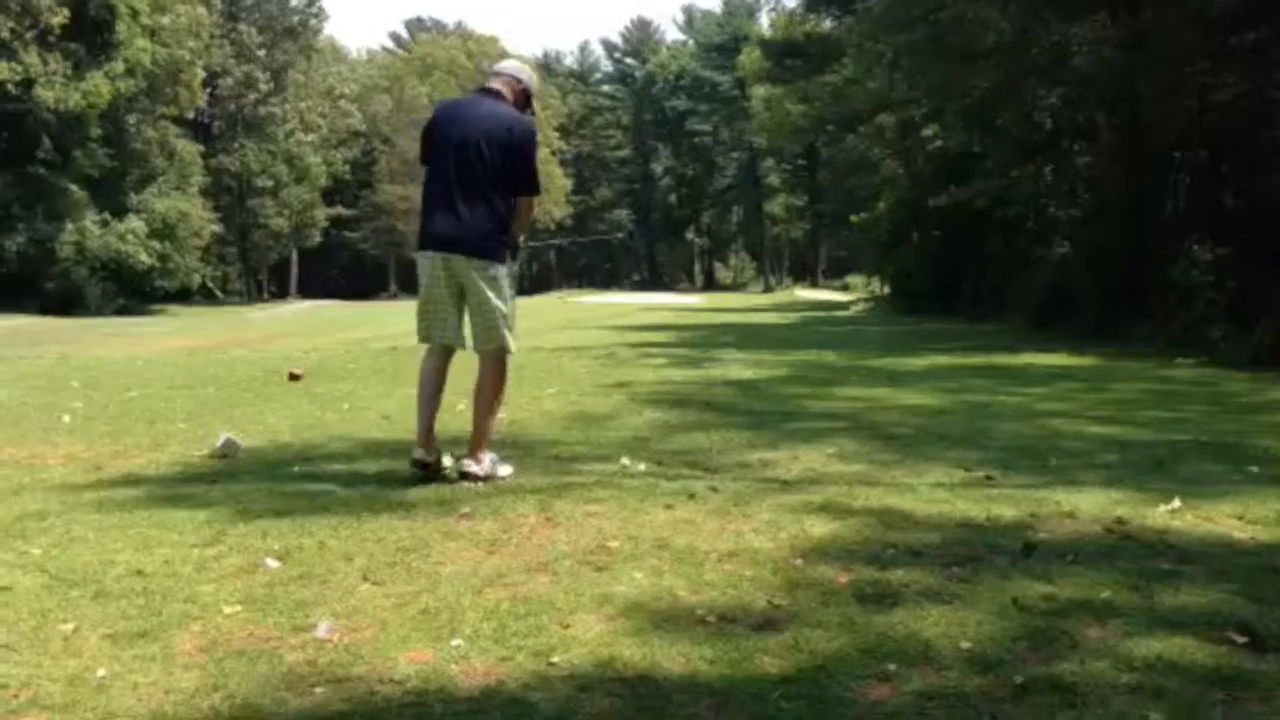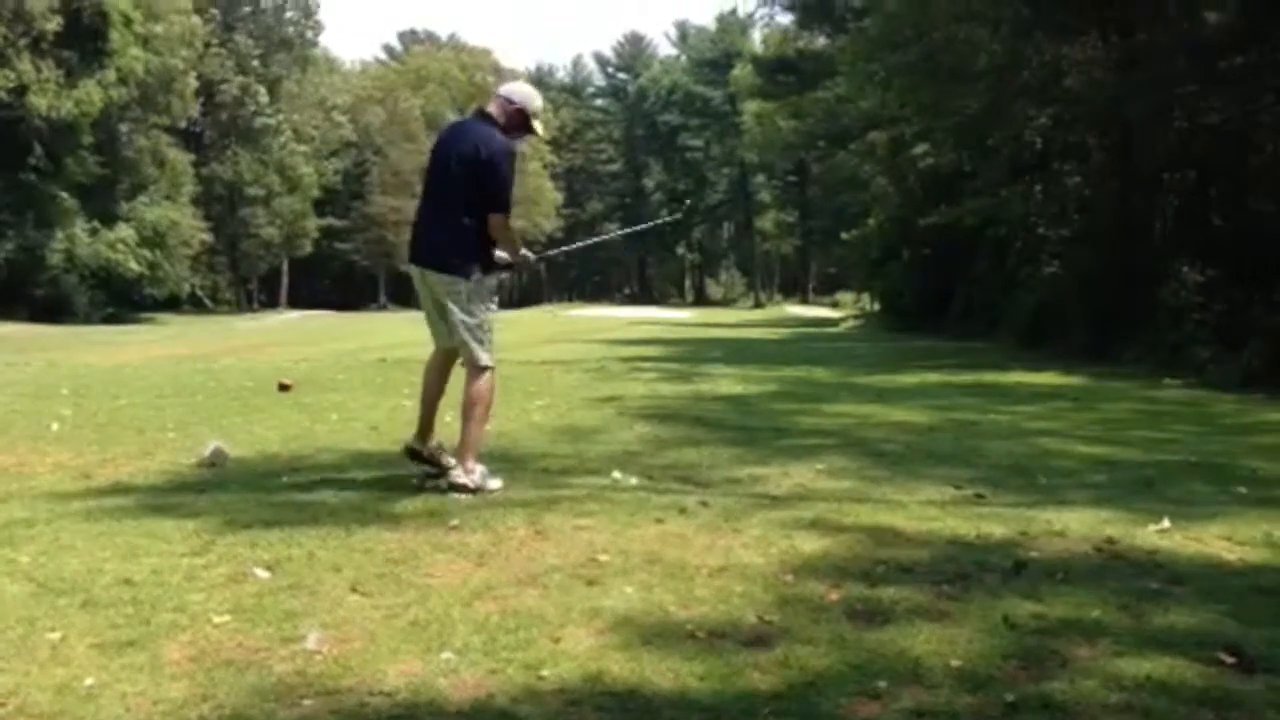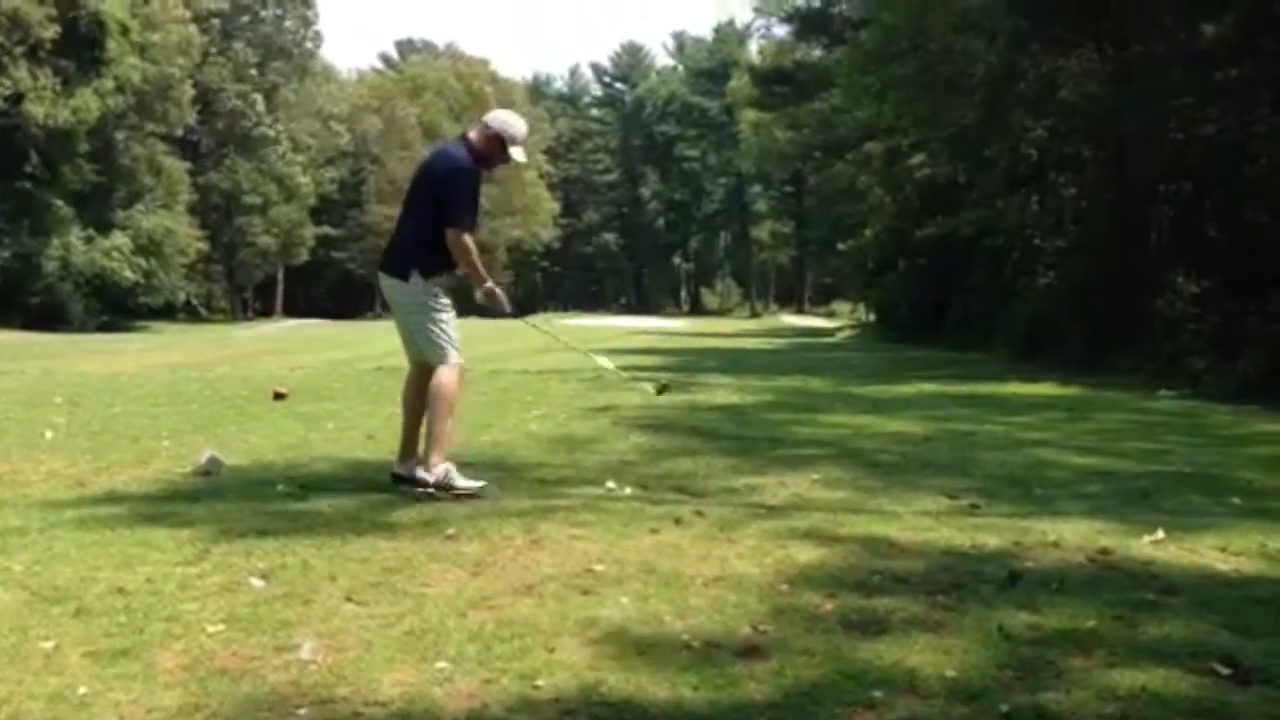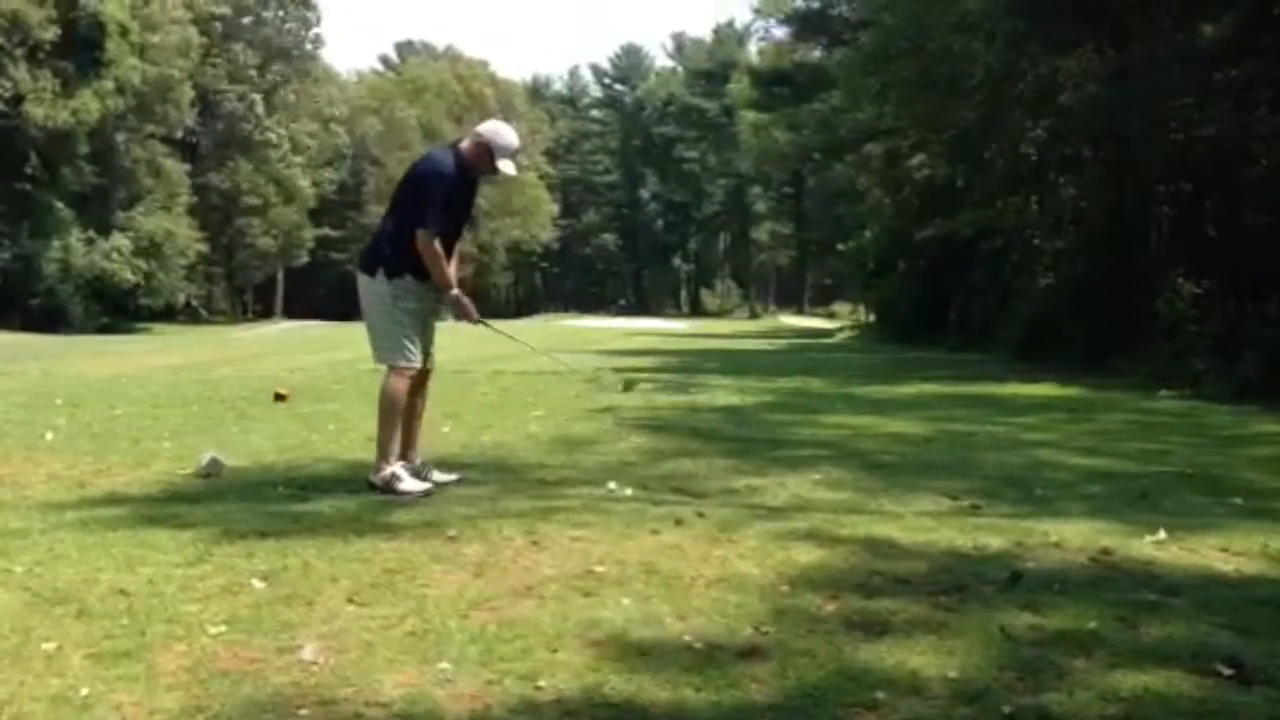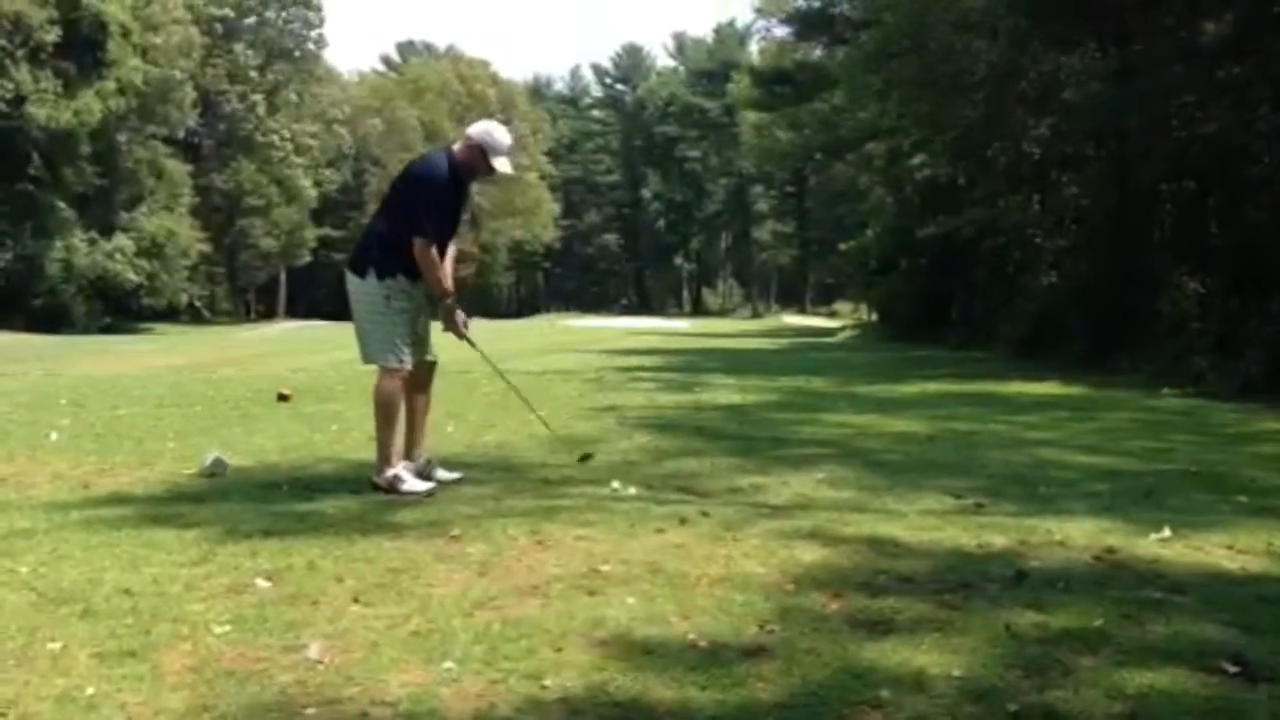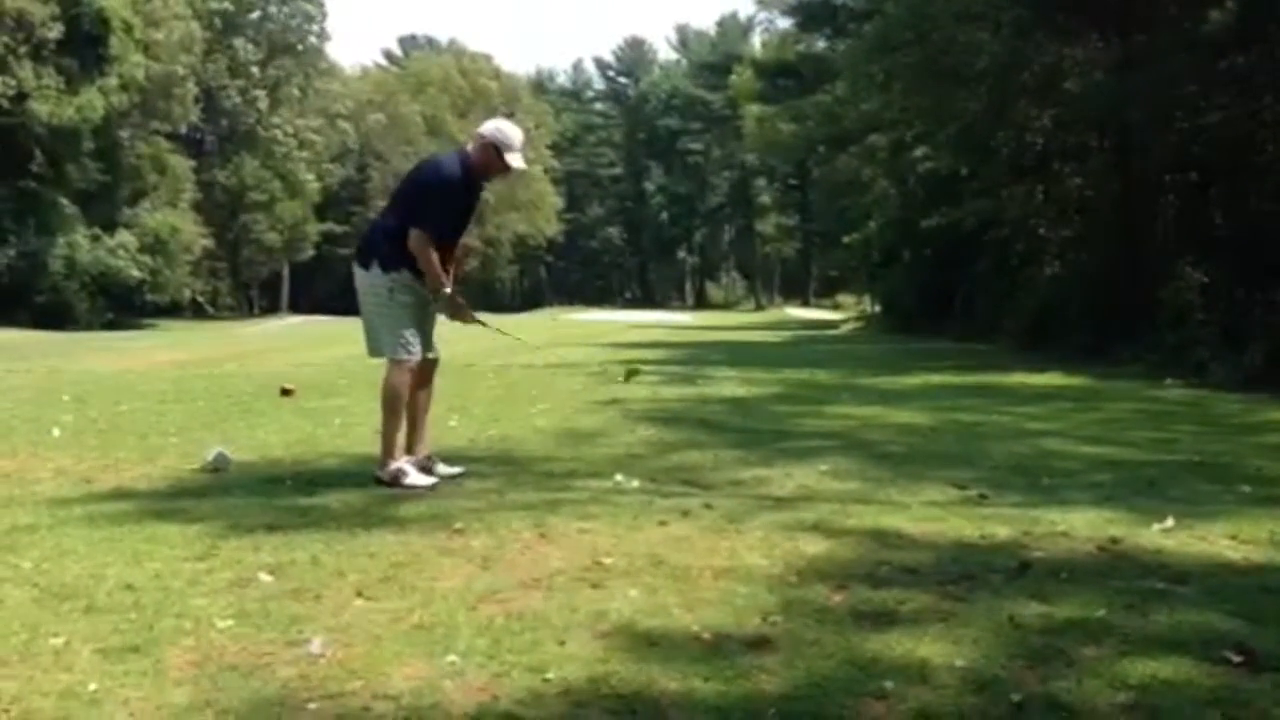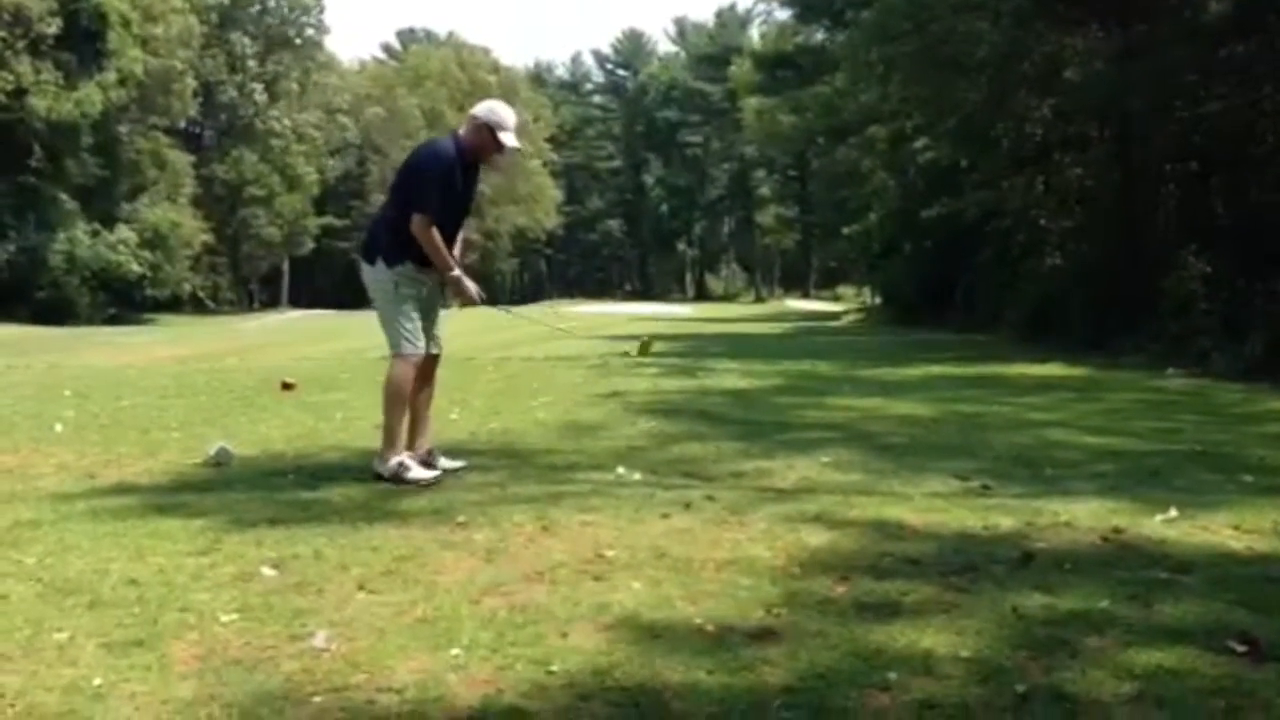
dt=0.4s
person 1, frame 1
left shoulder: (443, 115)
right shoulder: (518, 127)
left elbow: (432, 174)
right elbow: (524, 202)
right wrist: (513, 238)
left hip: (434, 245)
right hip: (486, 250)
left knee: (439, 346)
right knee: (493, 352)
left ankle: (426, 446)
right ankle: (478, 456)
person 1, frame 2
left shoulder: (451, 134)
right shoulder: (498, 148)
right elbow: (495, 221)
left wrist: (495, 251)
right wrist: (516, 253)
left hip: (425, 259)
right hip: (462, 267)
left knee: (447, 348)
right knee: (480, 363)
left ankle: (423, 441)
right ankle: (467, 467)
person 1, frame 3
left shoulder: (458, 160)
right shoulder: (459, 165)
left elbow: (460, 234)
right elbow: (455, 238)
left wrist: (476, 280)
right wrist: (487, 286)
left hip: (412, 272)
right hip: (415, 275)
left knee: (425, 363)
right knee: (449, 362)
left ankle: (409, 461)
right ankle: (435, 465)
person 1, frame 4
left shoulder: (464, 176)
right shoulder: (438, 170)
left elbow: (450, 238)
right elbow: (425, 241)
left wrist: (449, 287)
right wrist: (453, 292)
left hip: (417, 280)
right hip: (389, 276)
left knee: (421, 369)
right knee: (404, 367)
left ankle: (410, 461)
right ankle: (385, 468)
person 1, frame 5
left shoulder: (457, 179)
right shoulder: (433, 176)
left elbow: (445, 242)
right elbow: (423, 248)
left wrist: (448, 296)
right wrist: (447, 302)
left hip: (406, 279)
right hip: (378, 276)
left knee: (422, 363)
right knee: (395, 367)
left ankle: (415, 459)
right ankle: (387, 469)
person 1, frame 6
left shoulder: (470, 181)
right shoulder: (443, 175)
left elbow: (448, 241)
right elbow: (418, 241)
left wrist: (446, 290)
right wrist: (446, 293)
left hip: (414, 274)
right hip: (384, 269)
left knee: (425, 361)
right knee: (405, 360)
left ankle: (417, 455)
right ankle: (390, 462)
person 1, frame 7
left shoulder: (468, 165)
right shoulder: (437, 157)
left elbow: (454, 226)
right elbow: (420, 226)
left wrist: (454, 272)
right wrist: (455, 276)
left hip: (420, 267)
right hip: (391, 264)
left knee: (428, 355)
right knee: (408, 353)
left ankle: (419, 449)
right ankle: (390, 457)
